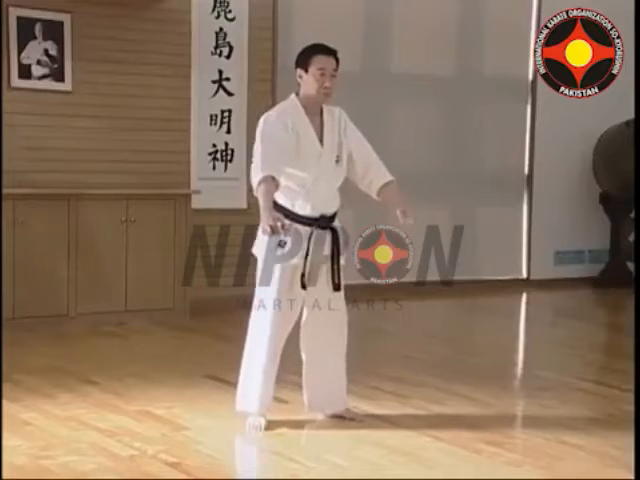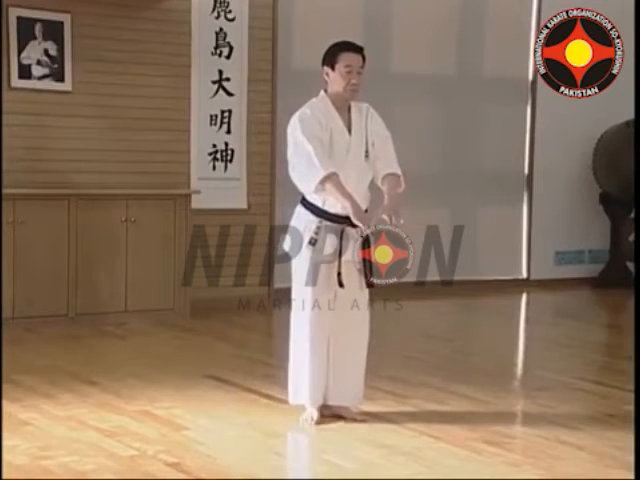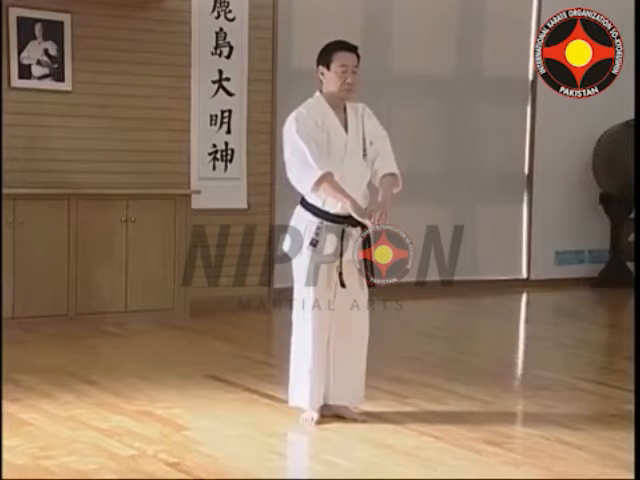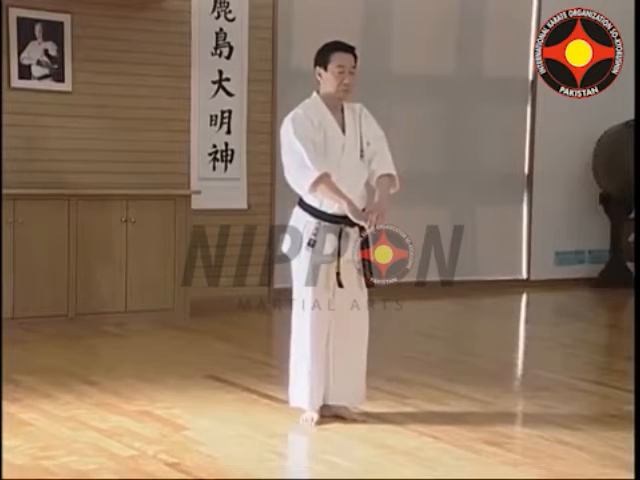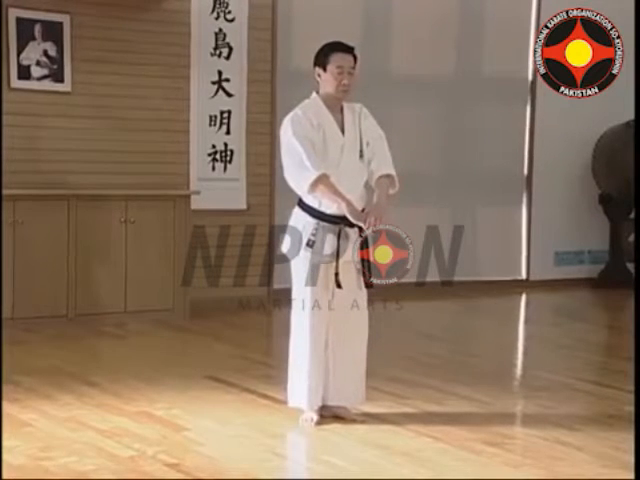
dt=1s
person 1, frame 1
left shoulder: (339, 121)
right shoulder: (277, 121)
left elbow: (369, 168)
right elbow: (264, 168)
left wrist: (398, 204)
right wrist: (266, 208)
left hip: (324, 232)
right hip: (286, 229)
left knee: (329, 318)
right knee: (271, 319)
left ankle: (328, 400)
right ankle: (254, 406)
person 1, frame 2
left shoulder: (369, 117)
right shoulder: (307, 119)
left elbow: (386, 164)
right elbow: (318, 169)
left wrist: (390, 200)
right wrist: (352, 205)
left hip: (354, 229)
right hip: (317, 226)
left knee: (353, 316)
right knee: (313, 314)
left ankle: (340, 397)
right ankle: (312, 400)
person 1, frame 3
left shoulder: (364, 117)
right shoulder: (303, 119)
left elbow: (385, 164)
right elbow: (312, 171)
left wrist: (383, 201)
right wrist: (353, 204)
left hip: (353, 230)
right hip: (317, 227)
left knee: (353, 316)
right knee: (314, 314)
left ankle: (339, 397)
right ankle: (311, 401)
person 1, frame 4
left shoulder: (362, 117)
right shoulder: (300, 120)
left elbow: (381, 163)
right elbow: (308, 172)
left wrist: (380, 200)
right wrist: (349, 205)
left hip: (352, 232)
right hip: (316, 228)
left knee: (352, 317)
right knee: (313, 315)
left ankle: (338, 398)
right ankle: (310, 401)
person 1, frame 5
left shoulder: (362, 117)
right shoulder: (300, 120)
left elbow: (381, 164)
right elbow: (306, 172)
left wrist: (379, 201)
right wrist: (348, 205)
left hip: (352, 232)
right hip: (315, 228)
left knee: (351, 317)
right knee: (312, 316)
left ankle: (337, 398)
right ankle: (310, 402)
